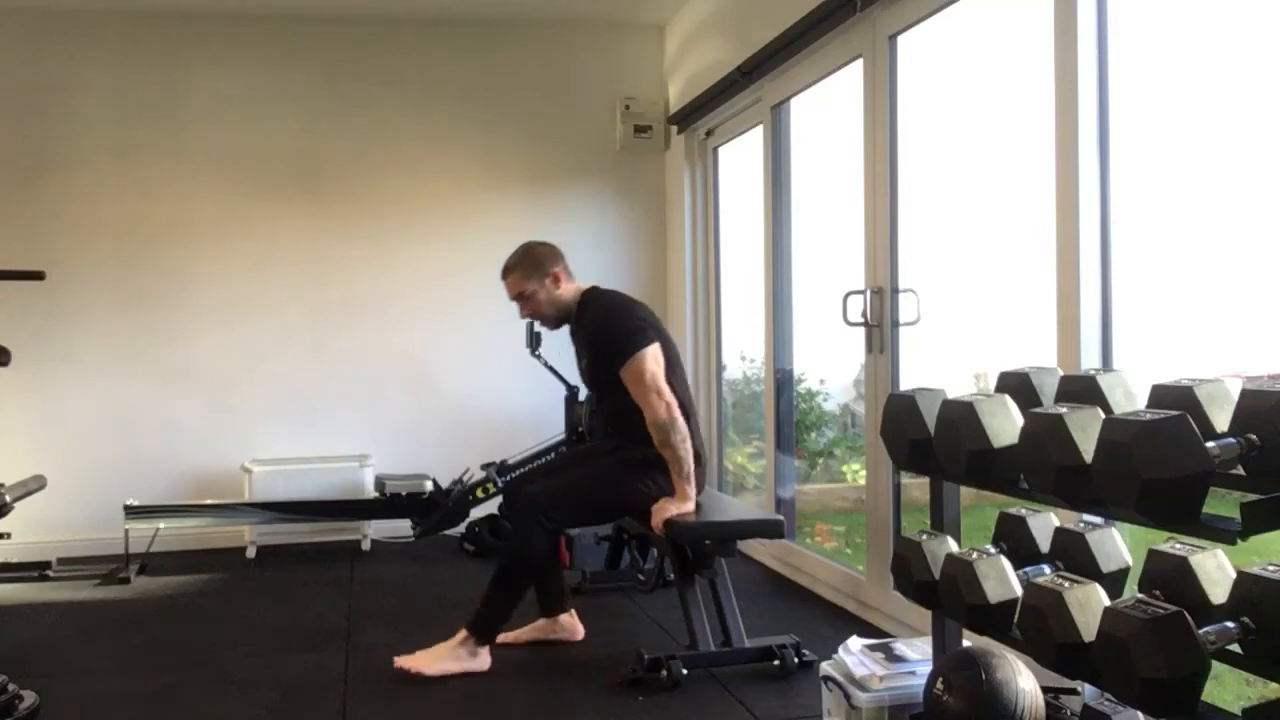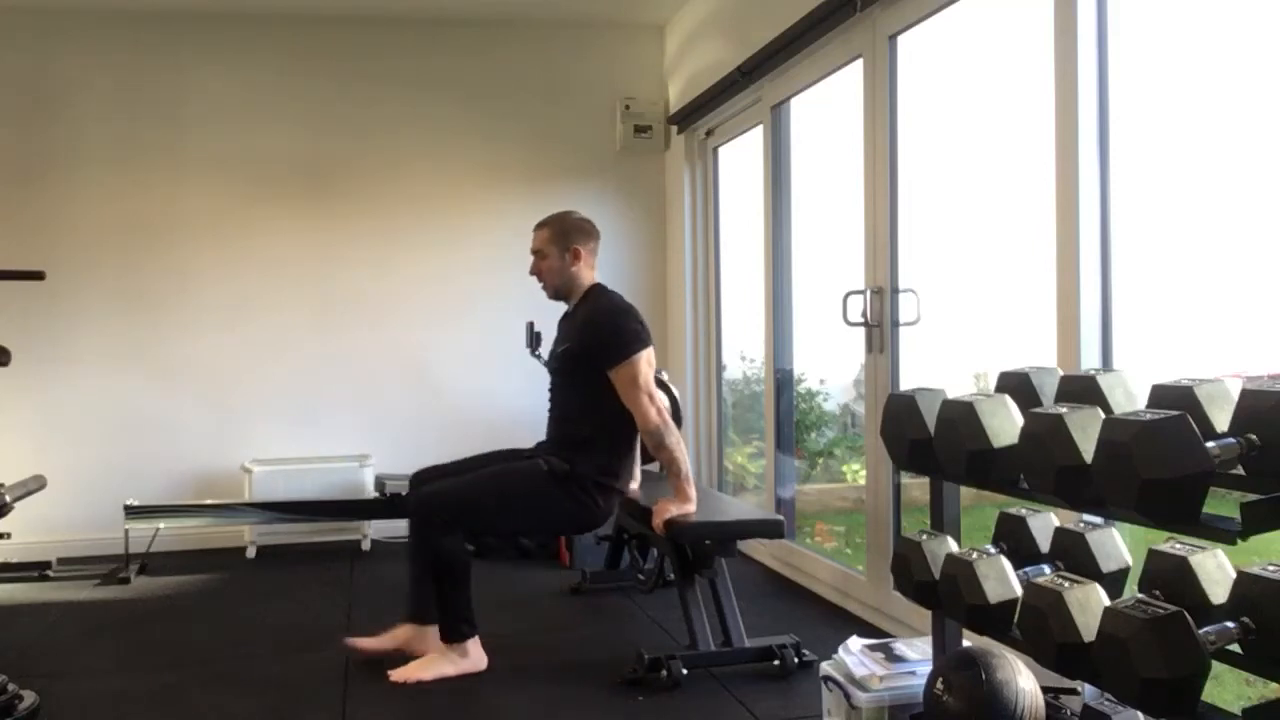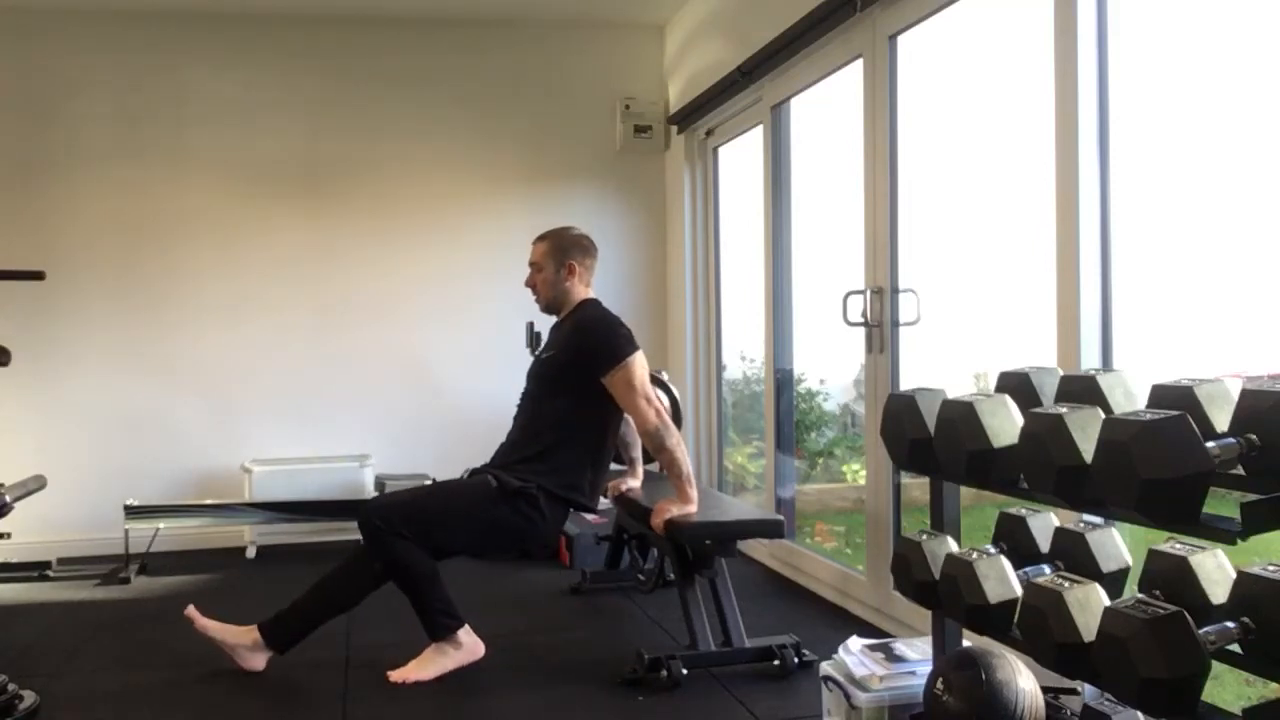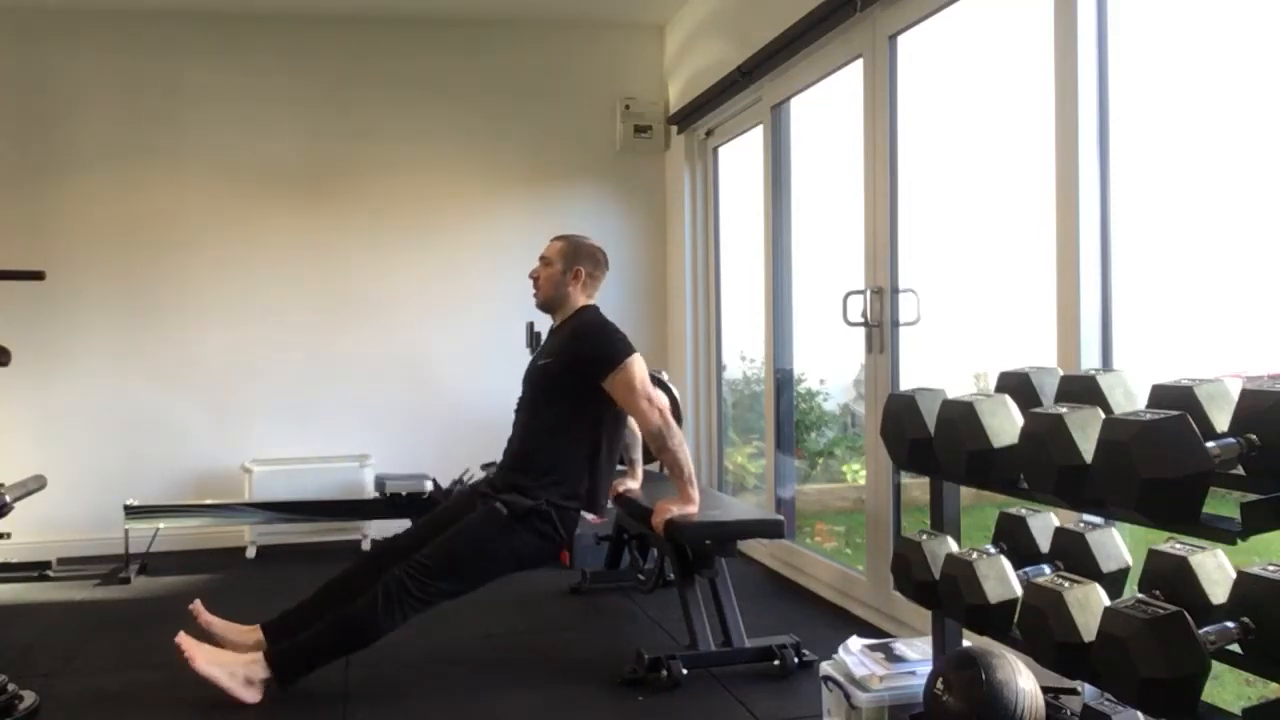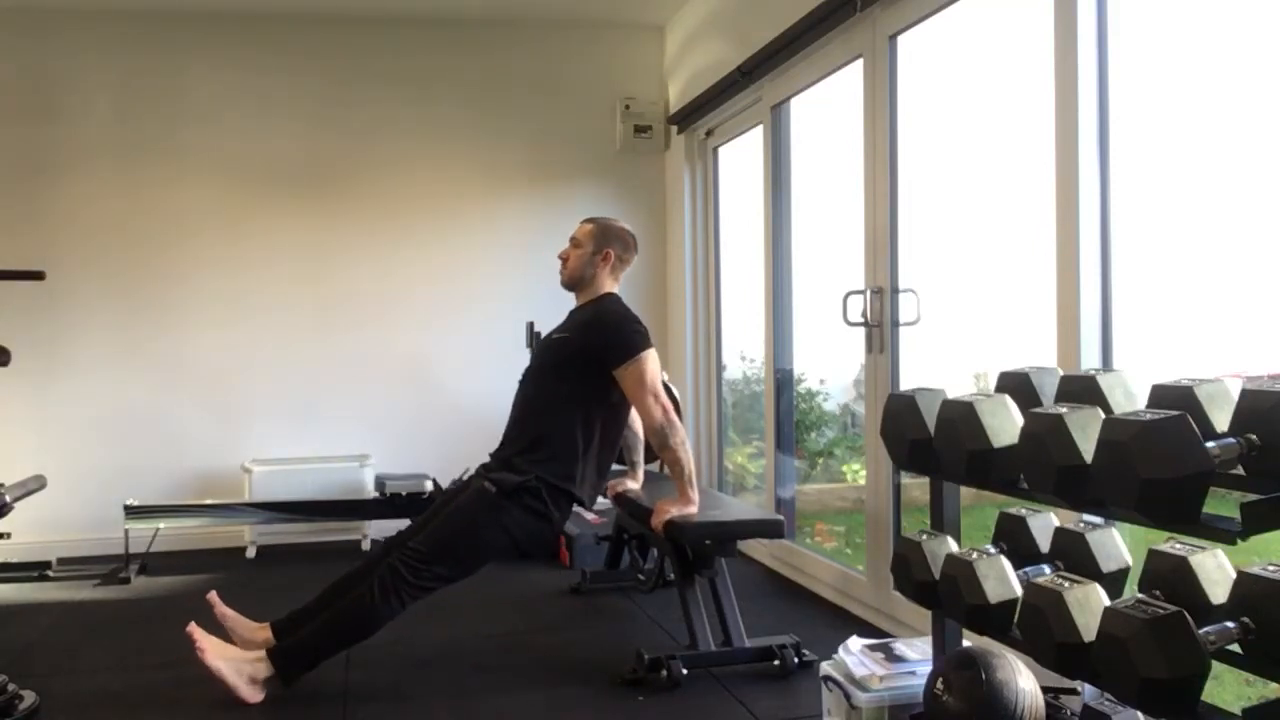
dt=0.7s
person 1, frame 1
left shoulder: (614, 317)
right shoulder: (585, 320)
left elbow: (661, 406)
left wrist: (683, 494)
left hip: (657, 465)
right hip: (625, 450)
left knee: (536, 506)
right knee: (520, 493)
left ankle: (473, 645)
right ankle: (558, 618)
person 1, frame 2
left shoulder: (611, 318)
right shoulder: (577, 319)
left elbow: (646, 409)
right elbow: (630, 406)
left wrist: (683, 496)
right wrist: (627, 471)
left hip: (577, 484)
right hip: (559, 460)
left knee: (437, 503)
right knee: (427, 485)
left ankle: (459, 646)
right ankle: (421, 626)
person 1, frame 3
left shoulder: (597, 330)
right shoulder: (570, 329)
left elbow: (647, 411)
right elbow: (619, 409)
left wrist: (684, 497)
right wrist: (633, 474)
left hip: (529, 501)
right hip: (511, 487)
left knee: (382, 517)
right knee: (385, 541)
left ankle: (453, 639)
right ankle: (264, 640)
person 1, frame 4
left shoulder: (592, 335)
right shoulder: (567, 334)
left elbow: (651, 411)
right elbow: (624, 410)
left wrist: (686, 497)
right wrist: (631, 475)
left hip: (538, 513)
right hip: (507, 492)
left knee: (408, 584)
right knee: (392, 555)
left ankle: (263, 669)
right ankle: (264, 637)
person 1, frame 5
left shoulder: (612, 322)
right shoulder: (588, 320)
left elbow: (655, 407)
right elbow: (623, 406)
left wrist: (686, 497)
right wrist: (634, 474)
left hip: (529, 492)
right hip: (507, 476)
left knee: (406, 570)
right knee: (399, 549)
left ankle: (266, 667)
right ankle: (273, 636)
